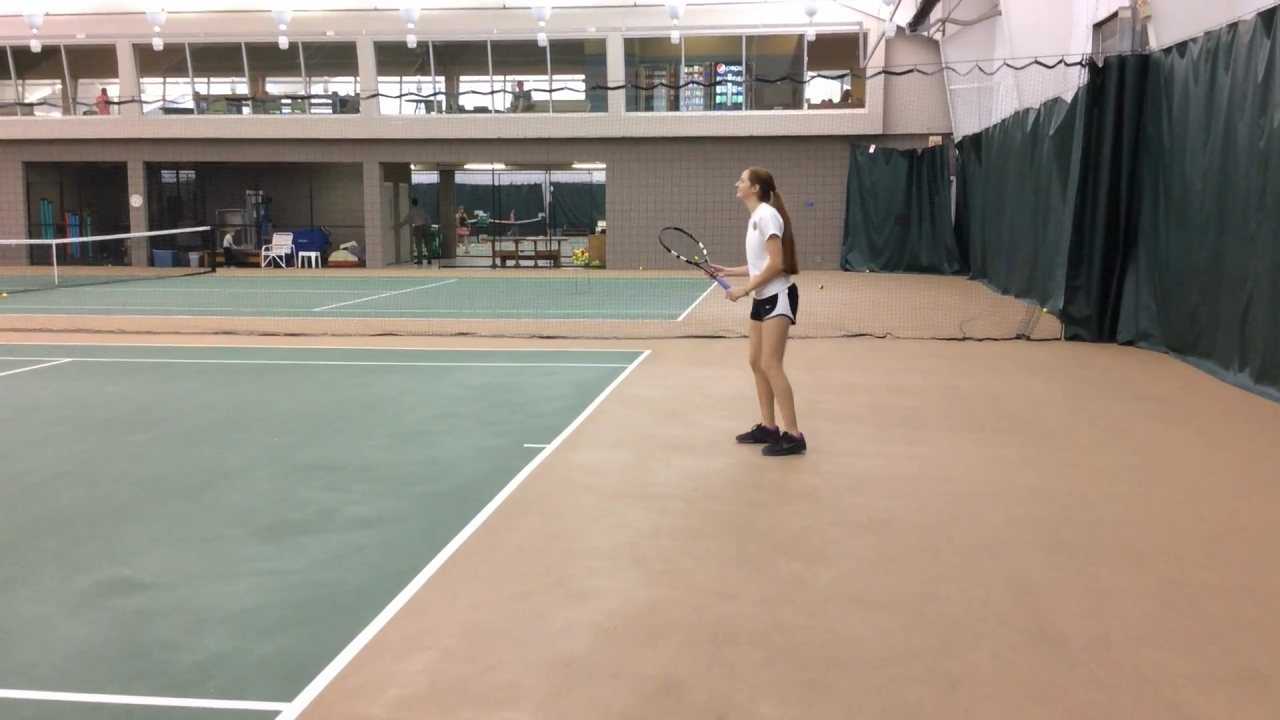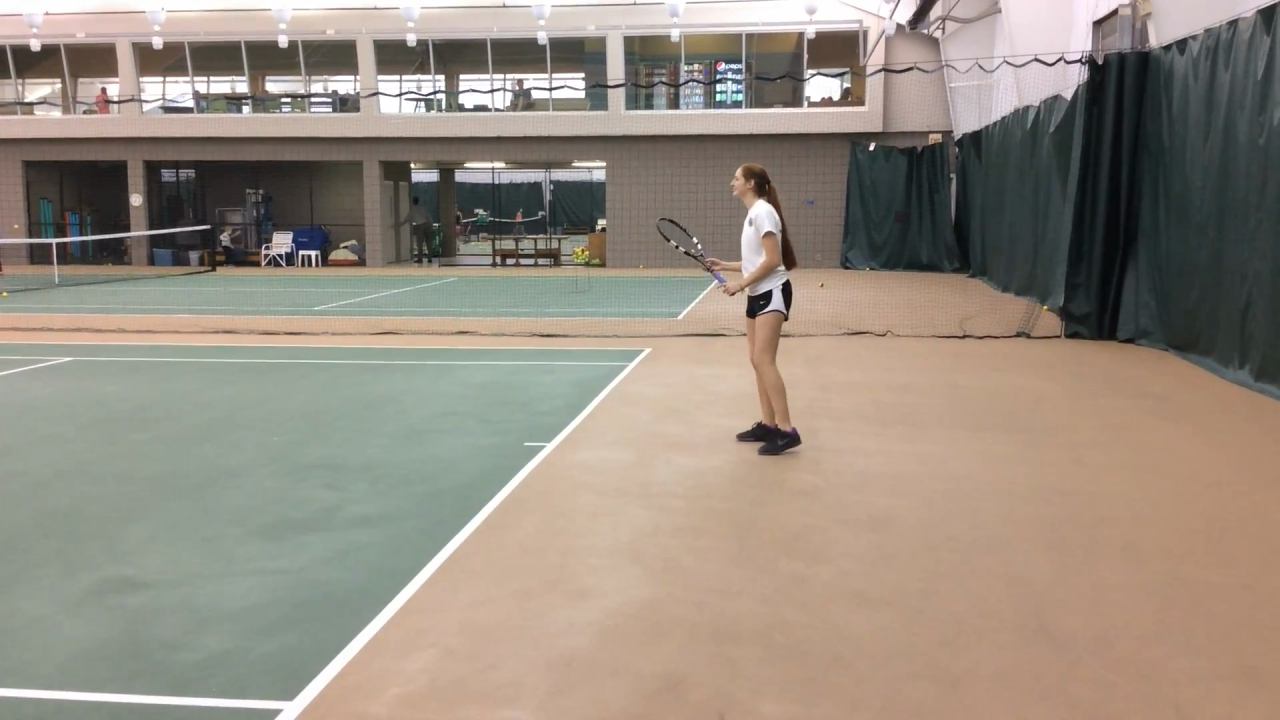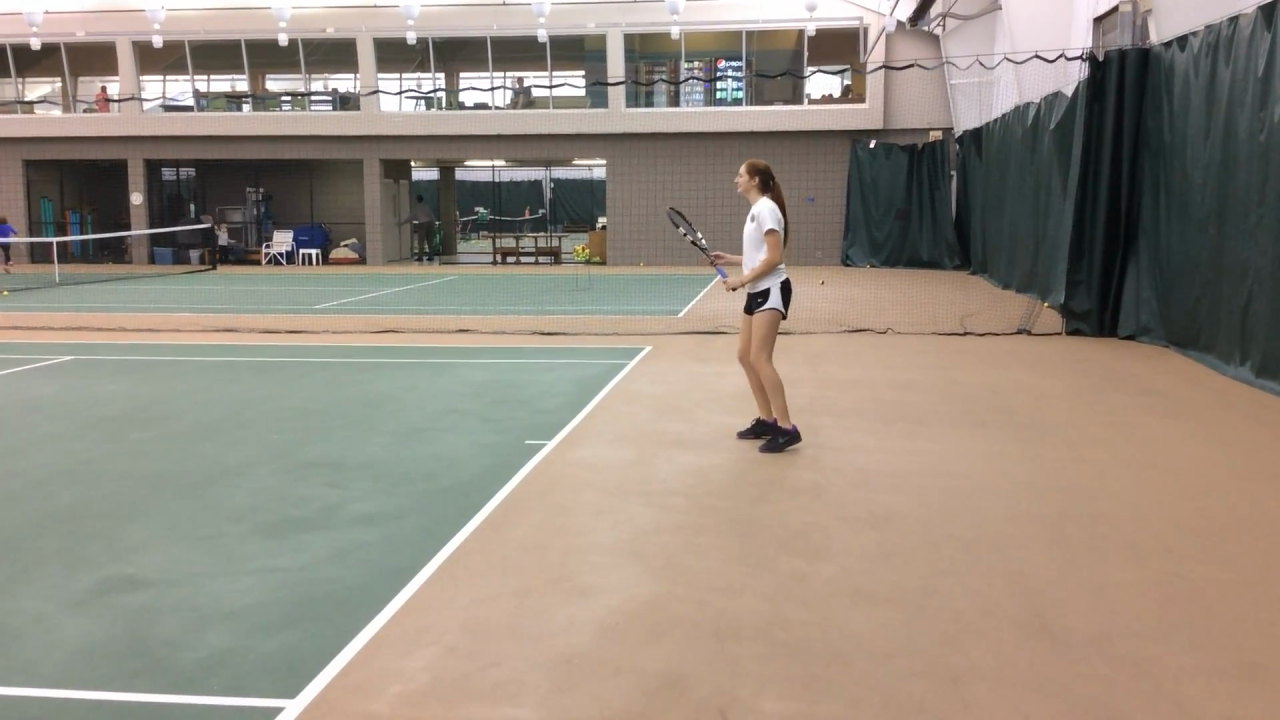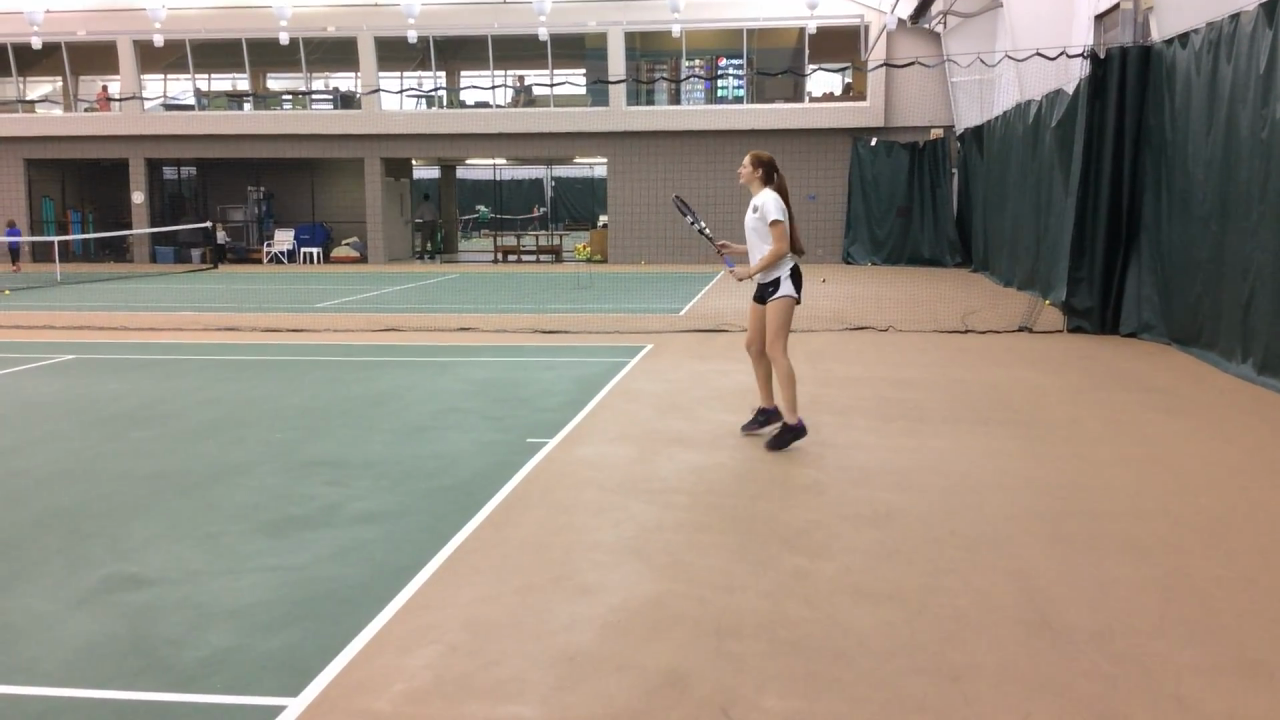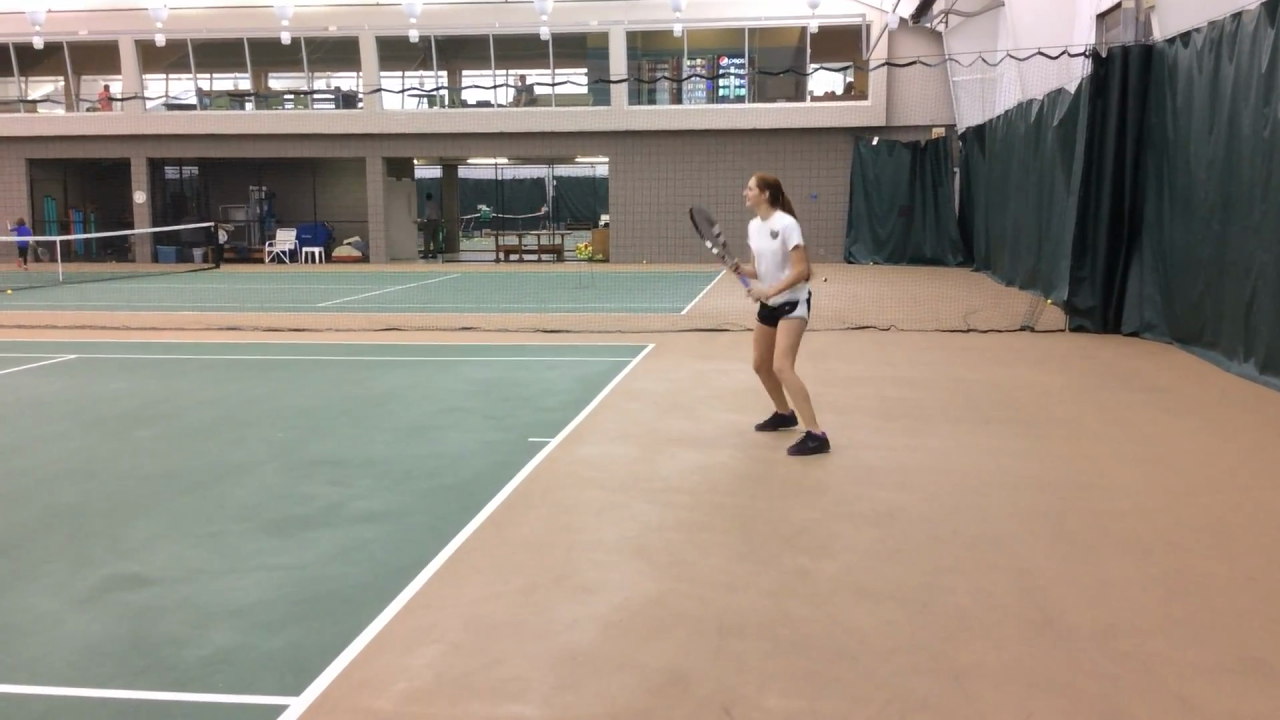
dt=0.3s
person 1, frame 1
left shoulder: (767, 215)
right shoulder: (756, 217)
left elbow: (776, 264)
left wrist: (745, 289)
right wrist: (728, 271)
left hip: (778, 297)
right hip: (763, 299)
left knee: (770, 366)
right knee: (756, 362)
left ankle: (793, 436)
right ankle: (768, 427)
person 1, frame 2
left shoulder: (763, 211)
right shoulder: (752, 213)
left elbow: (772, 260)
left wrist: (739, 284)
right wrist: (725, 265)
left hip: (772, 293)
right hip: (757, 295)
left knee: (764, 362)
right knee: (757, 362)
left ankle: (787, 431)
right ankle: (768, 425)
person 1, frame 3
left shoulder: (766, 209)
right shoulder: (756, 210)
left elbow: (774, 258)
left wrist: (741, 280)
right wrist: (729, 259)
left hip: (771, 291)
right hip: (757, 292)
left knee: (759, 359)
right knee: (746, 356)
left ankle: (786, 428)
right ankle: (767, 420)
person 1, frame 4
left shoulder: (770, 200)
right shoulder: (756, 201)
left elbow: (781, 247)
left wrist: (749, 270)
right wrist: (734, 248)
left hip: (782, 281)
right hip: (765, 282)
left knee: (775, 350)
right knee: (753, 346)
left ankle: (791, 422)
right ankle: (768, 408)
person 1, frame 5
left shoulder: (787, 224)
right shoulder: (754, 226)
left elbow: (801, 270)
left wrist: (770, 291)
right wrist: (744, 270)
left hip: (793, 302)
right hip: (770, 305)
left knee: (782, 367)
right knee: (761, 365)
left ankle: (815, 434)
right ankle: (785, 413)
